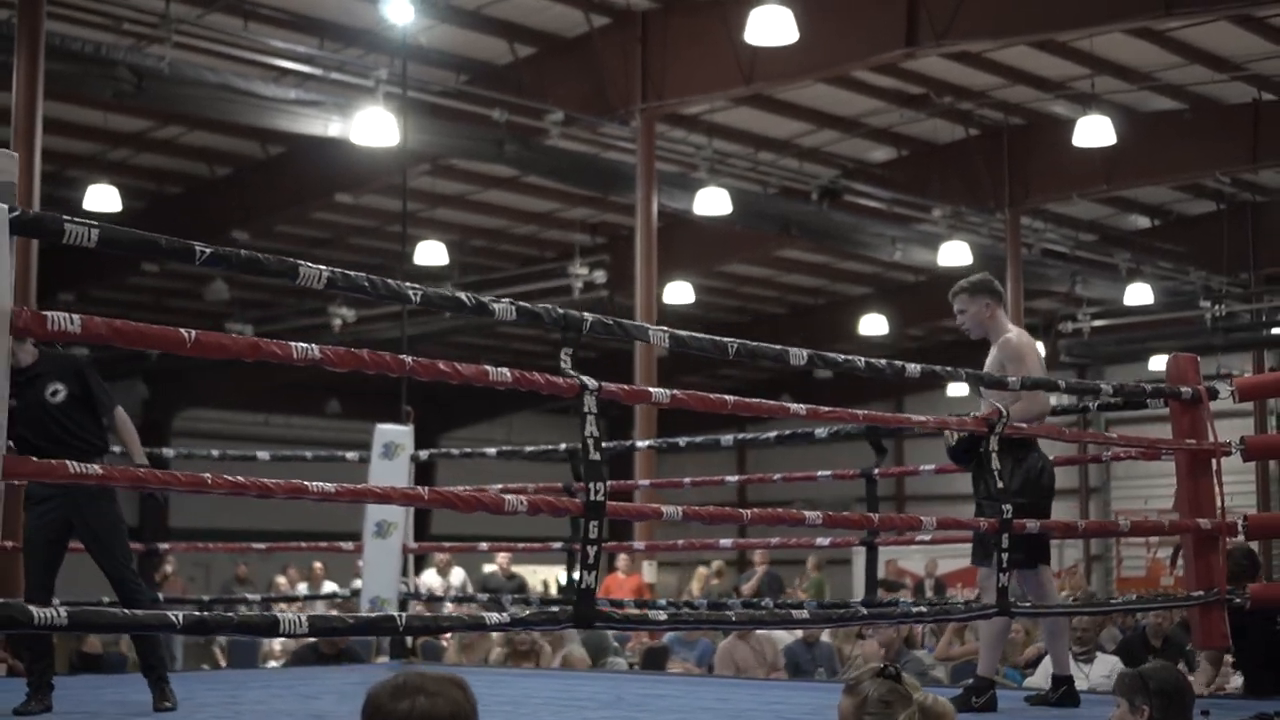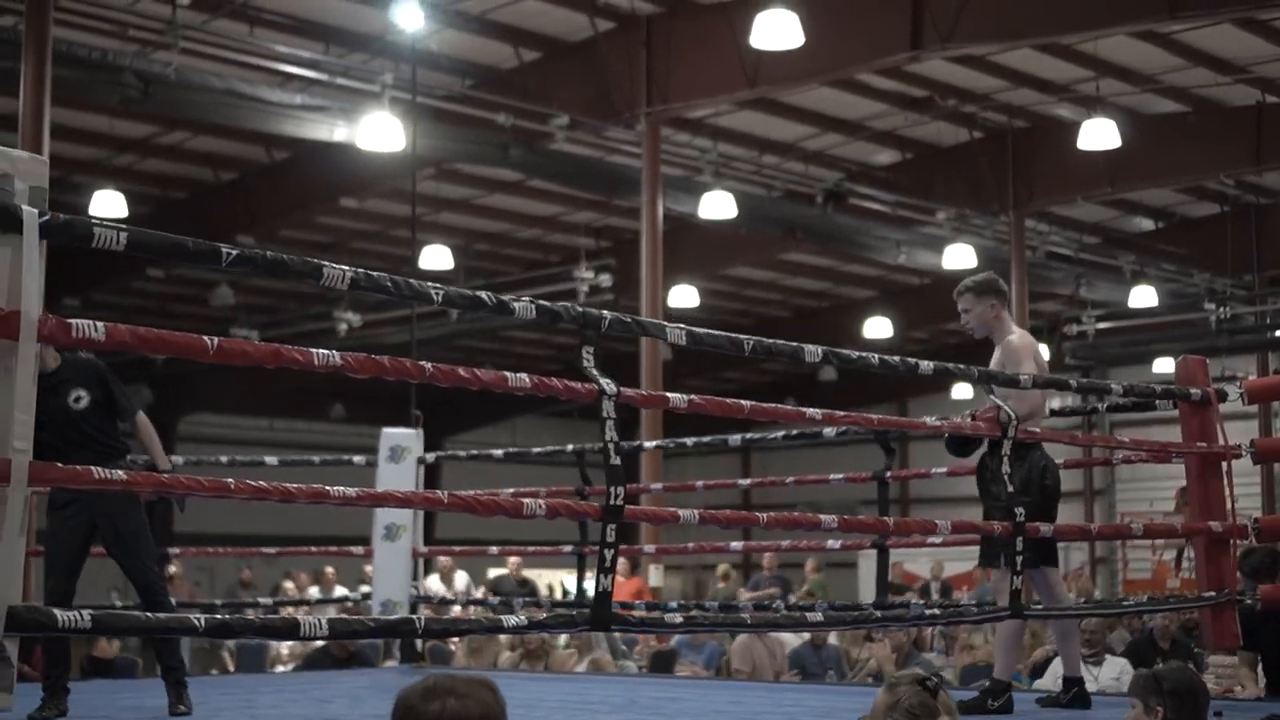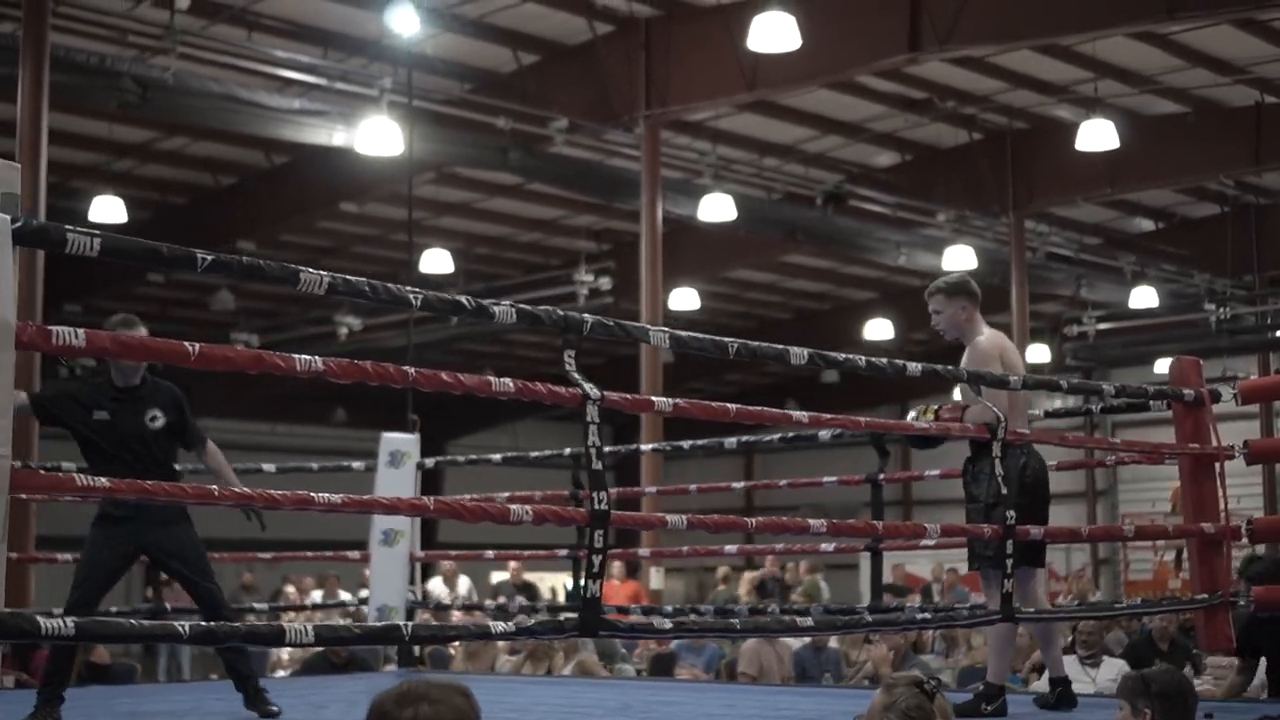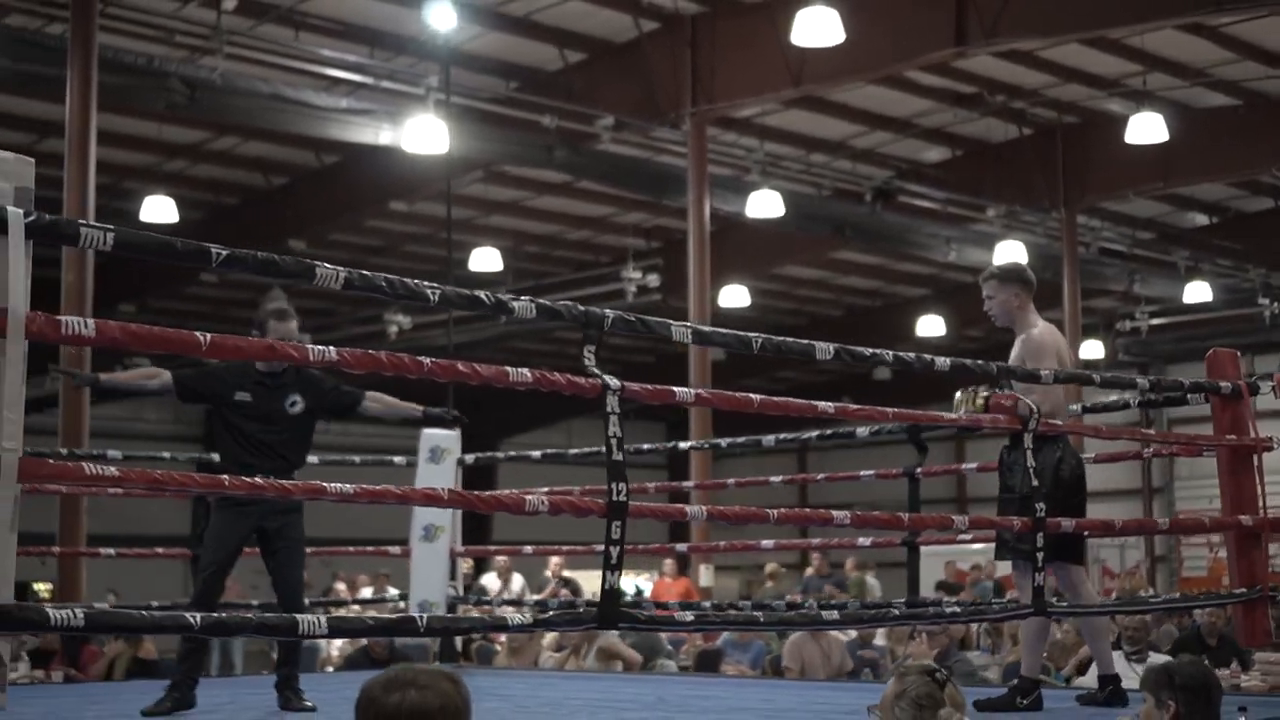
dt=0.4s
person 1, frame 1
left shoulder: (1013, 343)
right shoulder: (1004, 348)
left elbow: (1037, 405)
right wrist: (976, 430)
left hip: (1015, 468)
right hip: (1012, 468)
left knee: (992, 576)
right knee: (1036, 577)
left ankle: (982, 687)
right ankle: (1063, 682)
person 1, frame 2
left shoulder: (1014, 345)
right shoulder: (1012, 348)
left elbow: (1028, 406)
left wrist: (979, 420)
right wrist: (984, 421)
left hip: (1017, 469)
right hip: (1021, 469)
left knee: (1006, 579)
right knee: (1044, 577)
left ankle: (999, 691)
right ankle: (1074, 684)
person 1, frame 3
left shoulder: (983, 347)
right shoulder: (996, 344)
left elbow: (992, 412)
left wrist: (941, 417)
right wrist: (949, 414)
left hip: (1002, 467)
right hip: (1019, 465)
left knee: (997, 581)
right knee: (1024, 581)
right ankle: (1059, 681)
person 1, frame 4
left shoulder: (1034, 339)
right shoulder: (1042, 339)
left elbow: (1048, 406)
left wrist: (990, 405)
right wrist: (993, 401)
left hip: (1036, 461)
right hip: (1054, 460)
left knee: (1029, 574)
right knee: (1072, 574)
left ankle: (1027, 688)
right ankle: (1109, 682)
person 2, frame 1
left shoulder: (67, 366)
right shoulder: (5, 387)
left elbow: (114, 413)
left wrist: (142, 464)
left hip: (91, 487)
right hip: (43, 494)
left knee: (127, 582)
right knee: (35, 593)
left ankle: (159, 681)
right ankle: (39, 689)
person 2, frame 2
left shoulder: (90, 370)
left elbow: (136, 419)
left wrist: (165, 469)
left hip: (114, 490)
right hip: (65, 499)
left knee: (152, 586)
right knee: (56, 598)
left ankle: (177, 684)
person 2, frame 3
left shoulder: (167, 395)
right shoulder: (81, 397)
left elbow: (202, 446)
right elbow: (19, 401)
left wrist: (238, 492)
left hip: (167, 515)
right hip: (118, 519)
left knee: (212, 601)
right knee: (79, 608)
person 2, frame 4
left shoulder: (310, 383)
right shoulder: (227, 377)
left elbow: (365, 401)
right elbow: (161, 379)
left wrist: (425, 413)
right wrist: (98, 380)
left hip: (283, 500)
right hip: (233, 496)
left knee: (291, 596)
right knee: (205, 589)
